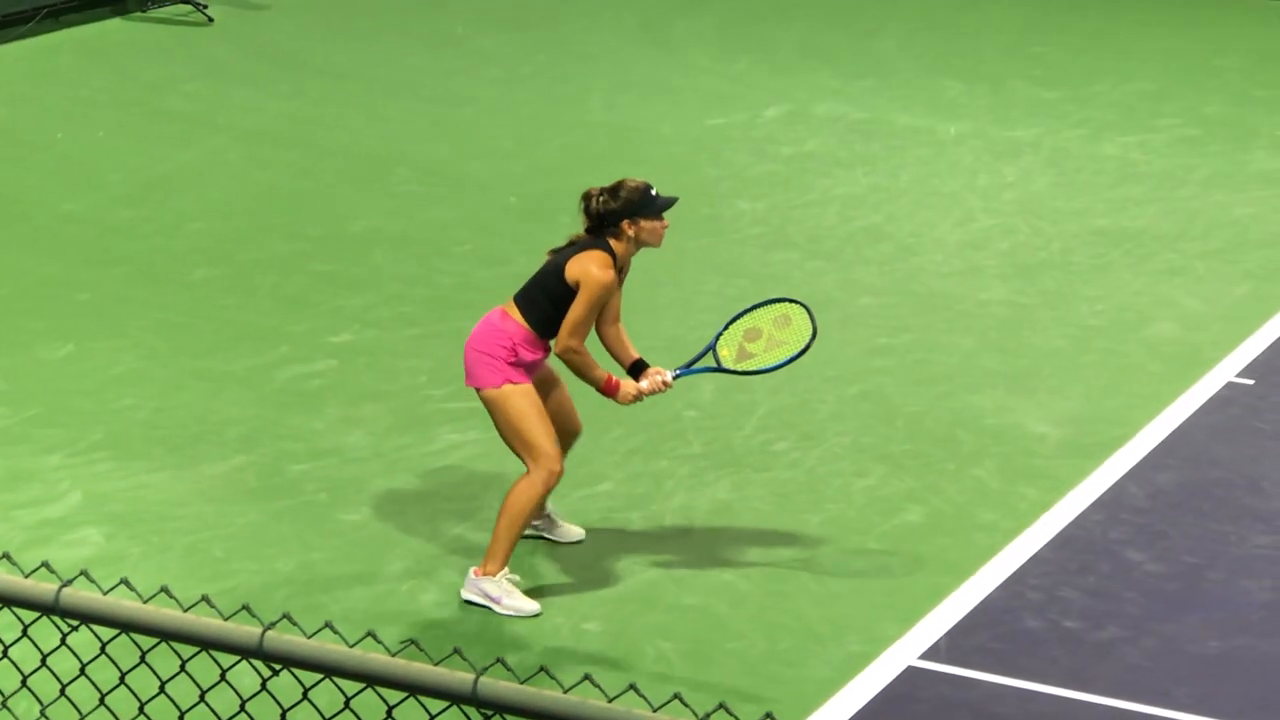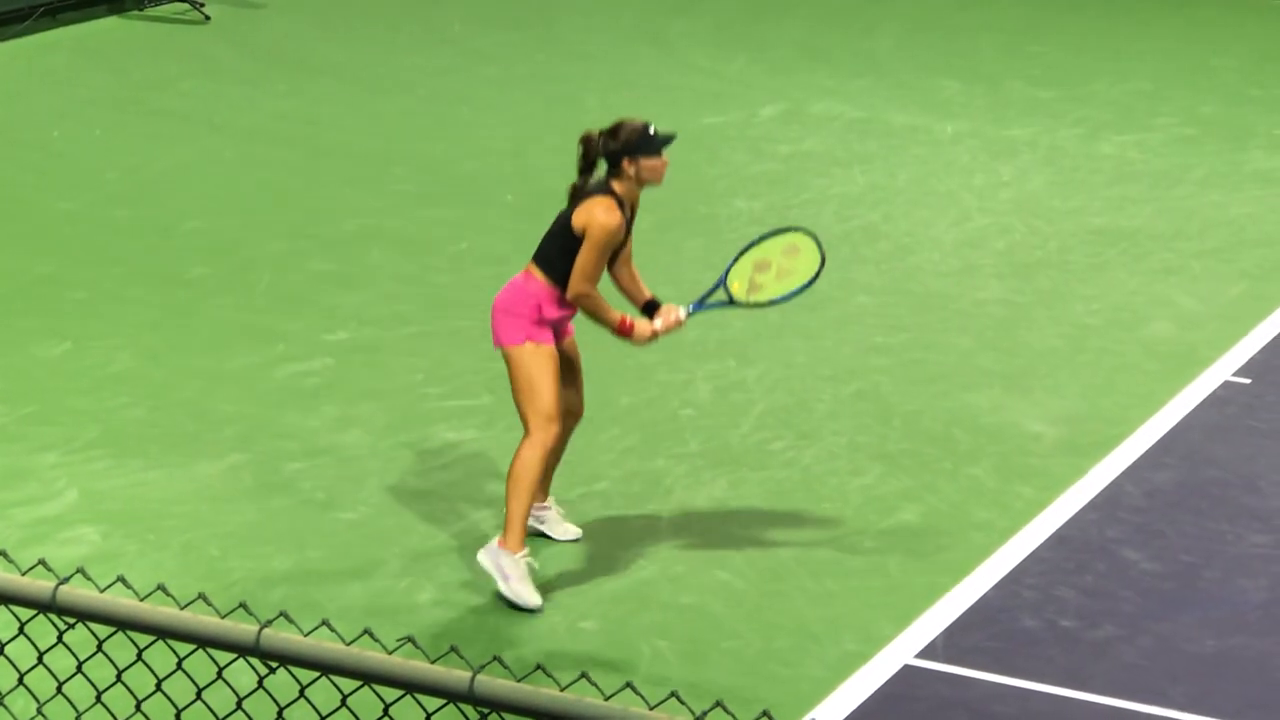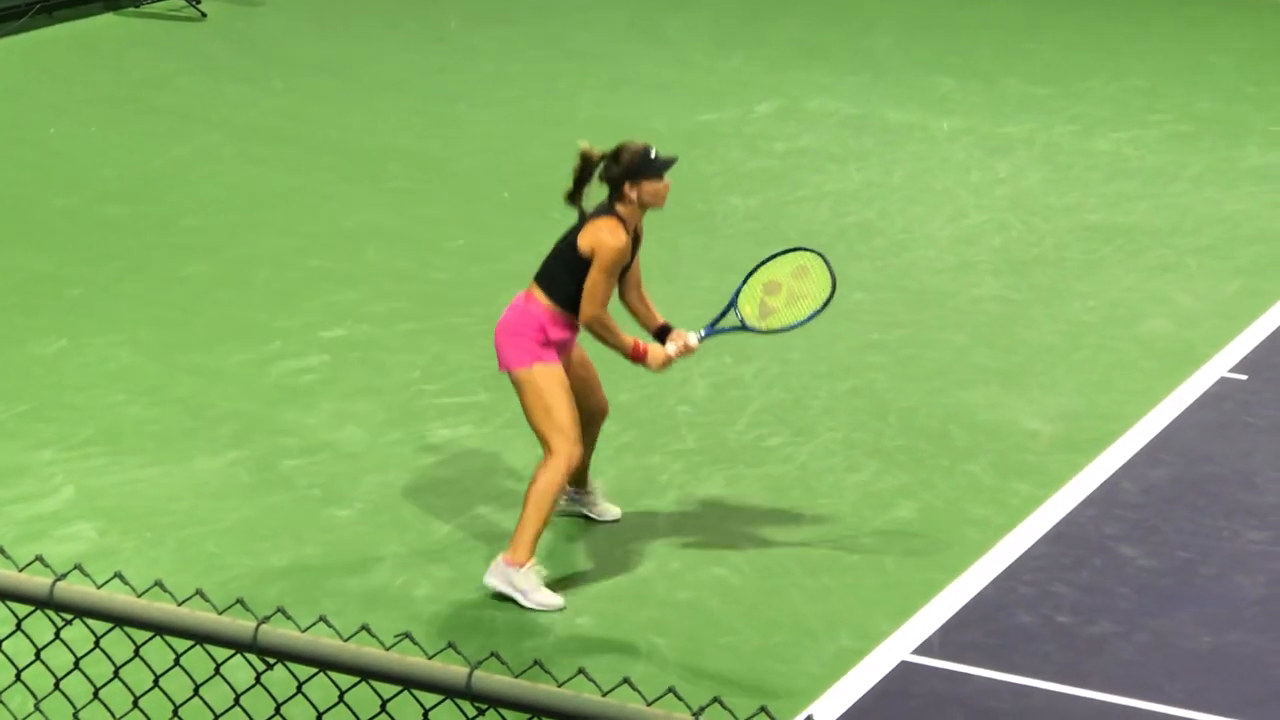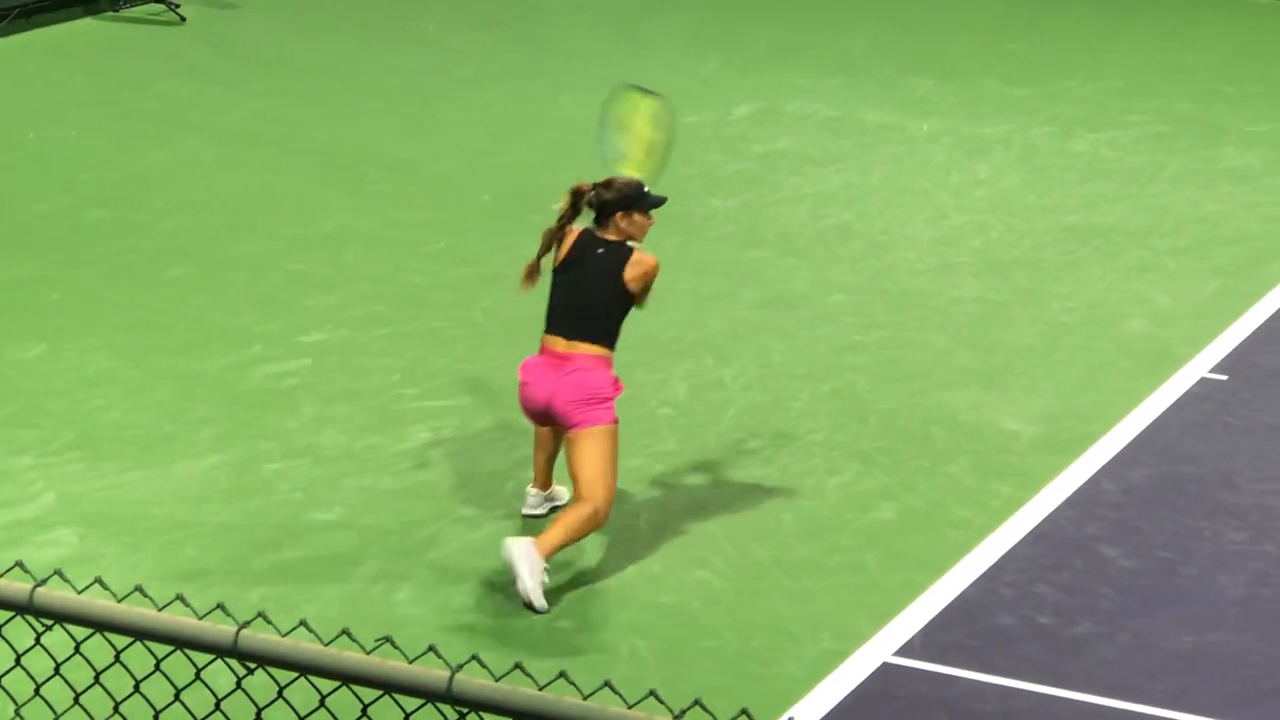
dt=0.3s
person 1, frame 1
left shoulder: (616, 257)
right shoulder: (599, 270)
left elbow: (608, 325)
right elbow: (570, 345)
left wrist: (640, 370)
right wrist: (613, 386)
left hip: (524, 351)
right hip: (498, 355)
left knee: (567, 430)
right knee: (546, 466)
left ankle: (532, 513)
right ankle: (486, 578)
person 1, frame 2
left shoulder: (624, 197)
right shoulder: (605, 214)
left elbow: (620, 265)
right elbow: (581, 290)
left wrist: (653, 310)
right wrist: (628, 327)
left hip: (549, 312)
right hip: (524, 312)
left knee: (571, 411)
right knee: (545, 430)
left ankle: (537, 505)
right ankle: (507, 550)
person 1, frame 3
left shoulder: (624, 224)
right shoulder: (612, 237)
left elbow: (631, 291)
right elbow: (592, 316)
left wrist: (665, 334)
right wrist: (641, 352)
left hip: (549, 332)
right hip: (529, 335)
left knee: (595, 412)
right knee: (566, 450)
left ankle: (576, 492)
right ankle: (514, 567)
person 1, frame 4
left shoulder: (571, 238)
right shoulder: (644, 263)
left elbow: (532, 278)
left hip: (536, 377)
right hip: (587, 384)
right knee: (595, 506)
left ankle: (540, 492)
right ankle: (534, 552)
